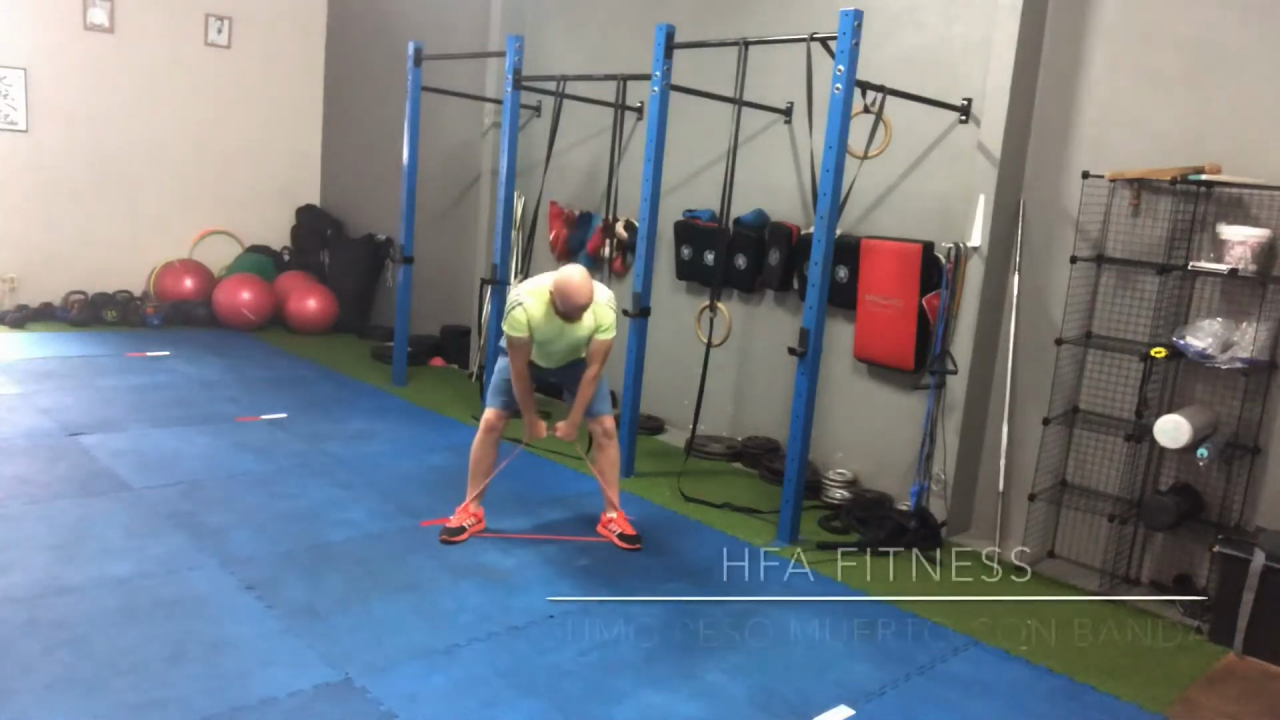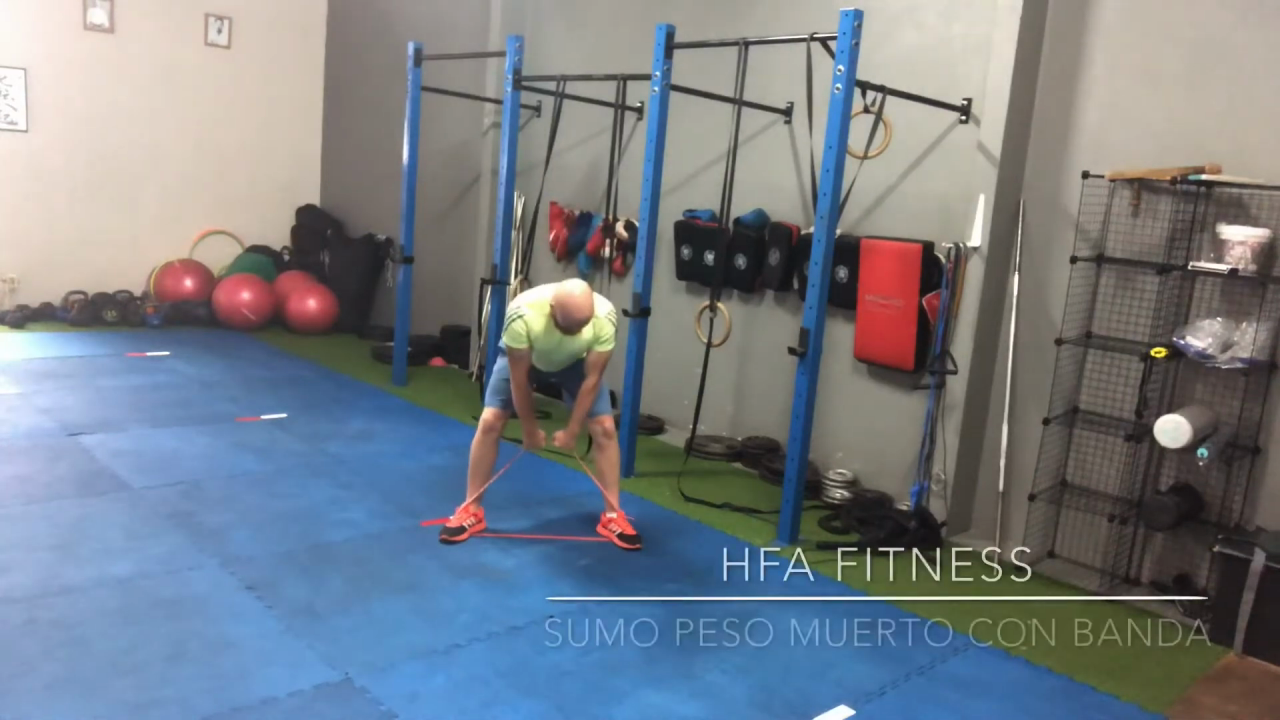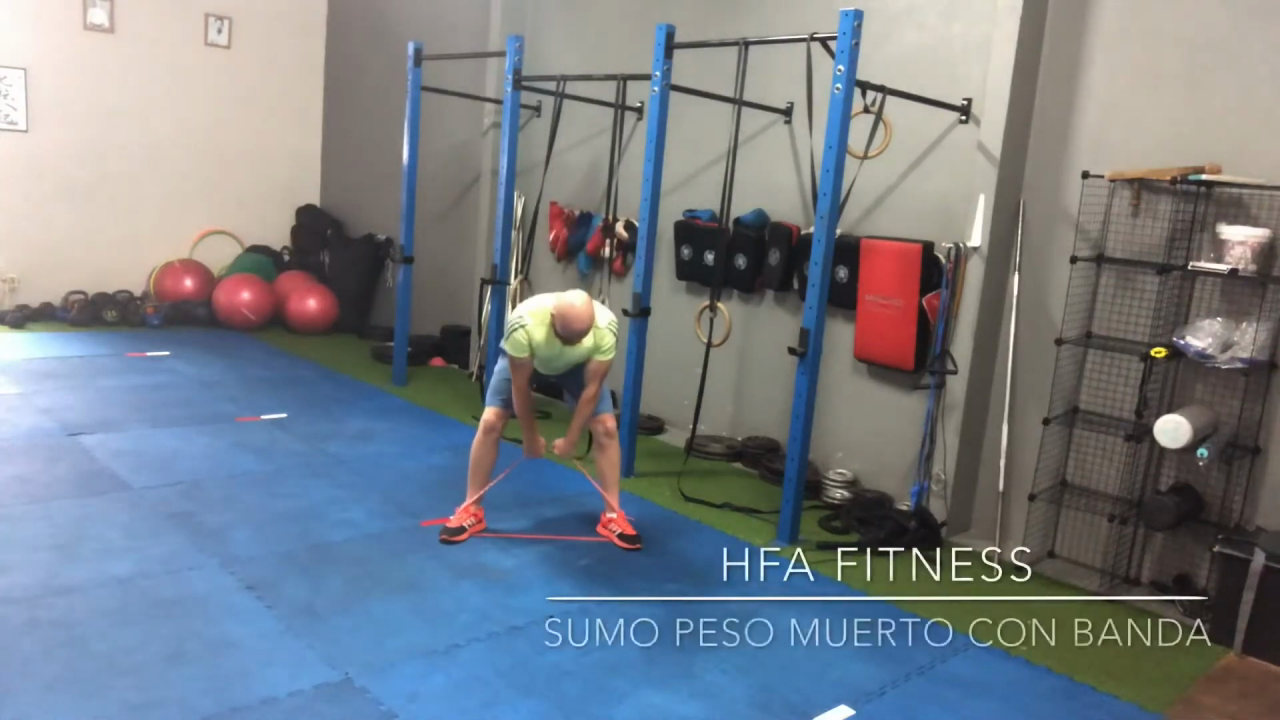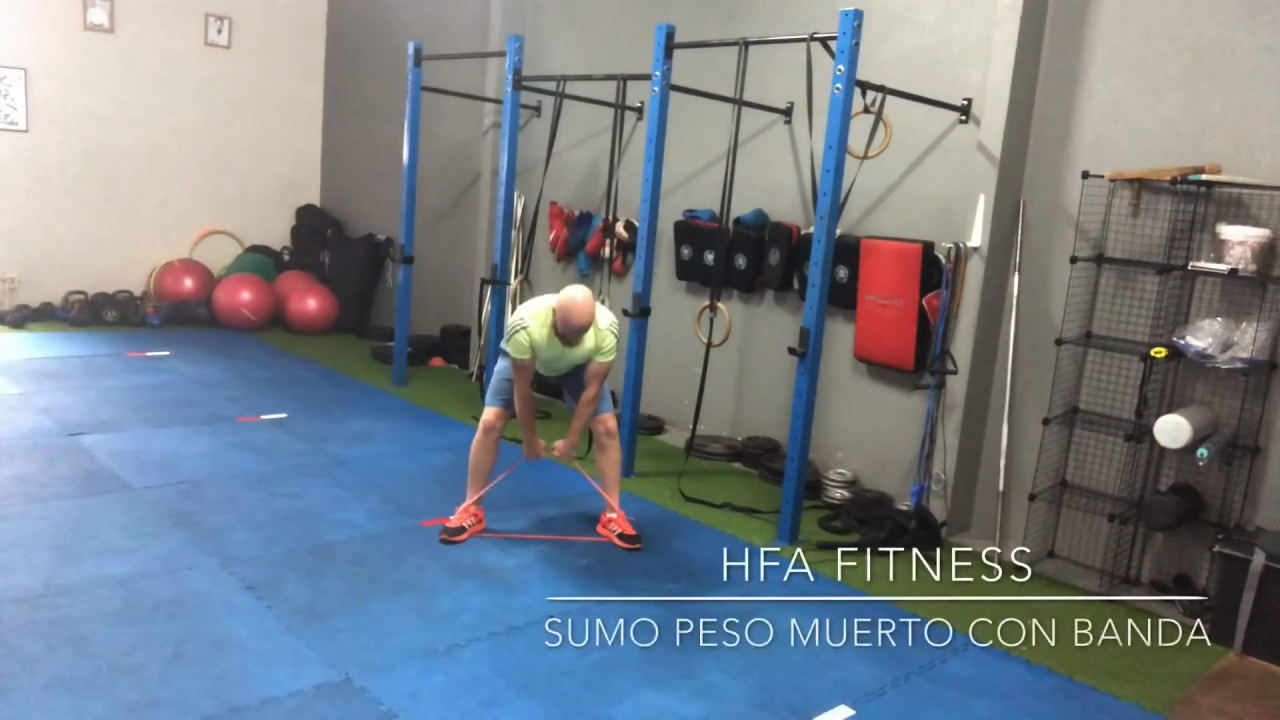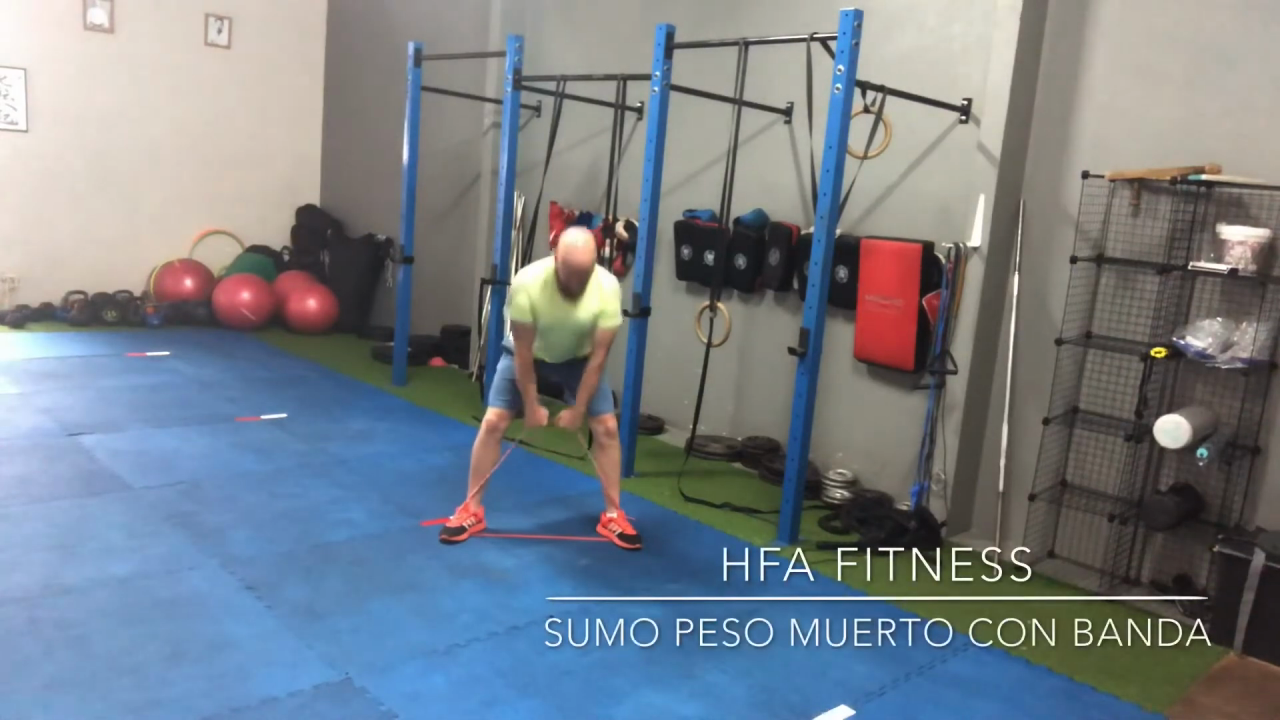
dt=0.3s
person 1, frame 1
left shoulder: (605, 304)
right shoulder: (522, 301)
left elbow: (594, 368)
right elbow: (519, 366)
left wrist: (574, 420)
right wrist: (531, 419)
left hip: (576, 359)
right hip: (523, 354)
left knee: (605, 427)
right knee: (491, 422)
left ankle: (612, 516)
right ankle: (471, 510)
person 1, frame 2
left shoulder: (605, 316)
right shoulder: (522, 313)
left elbow: (592, 378)
right elbow: (519, 377)
left wrist: (572, 430)
right wrist: (530, 429)
left hip: (576, 362)
right hip: (522, 358)
left knee: (605, 427)
right knee: (489, 422)
left ankle: (612, 516)
right ankle: (471, 510)
person 1, frame 3
left shoulder: (606, 326)
right shoulder: (523, 322)
left elbow: (592, 387)
right elbow: (520, 385)
left wrist: (571, 438)
right wrist: (531, 437)
left hip: (577, 365)
right hip: (523, 359)
left knee: (606, 427)
right knee: (490, 422)
left ankle: (613, 516)
right ankle: (471, 510)
person 1, frame 4
left shoulder: (606, 327)
right shoulder: (525, 323)
left elbow: (592, 389)
right elbow: (523, 387)
left wrist: (571, 440)
right wrist: (531, 439)
left hip: (577, 366)
right hip: (521, 359)
left knee: (607, 427)
right knee: (490, 422)
left ankle: (613, 515)
right ankle: (471, 510)
person 1, frame 5
left shoulder: (607, 287)
right shoulder: (527, 283)
left elbow: (598, 356)
right elbow: (523, 351)
left wrist: (577, 410)
right wrist: (532, 406)
left hip: (578, 359)
right hip: (528, 358)
left knee: (607, 428)
right knee: (493, 423)
left ankle: (613, 516)
right ankle: (471, 510)
